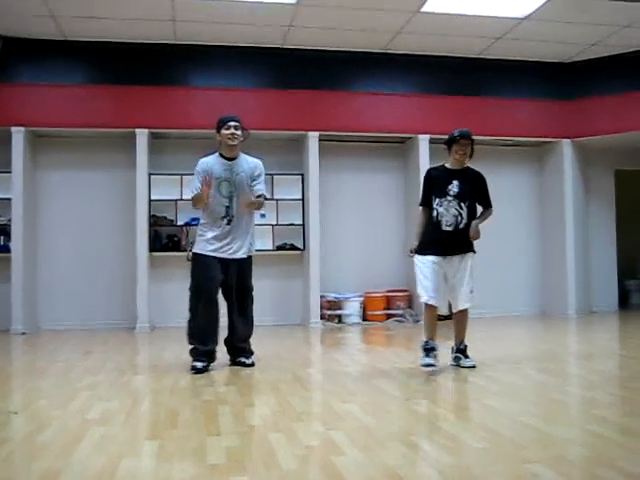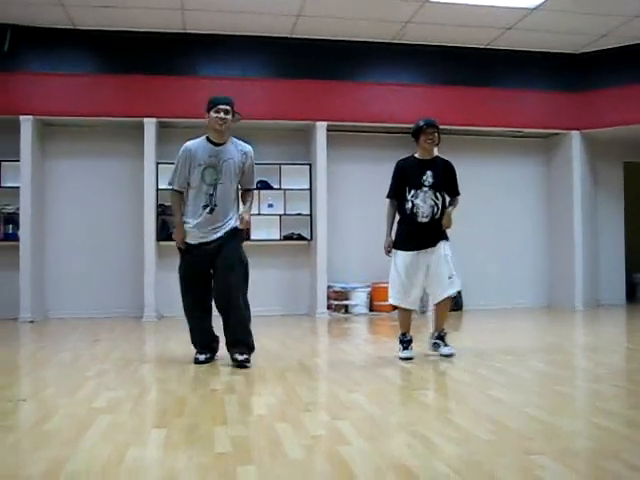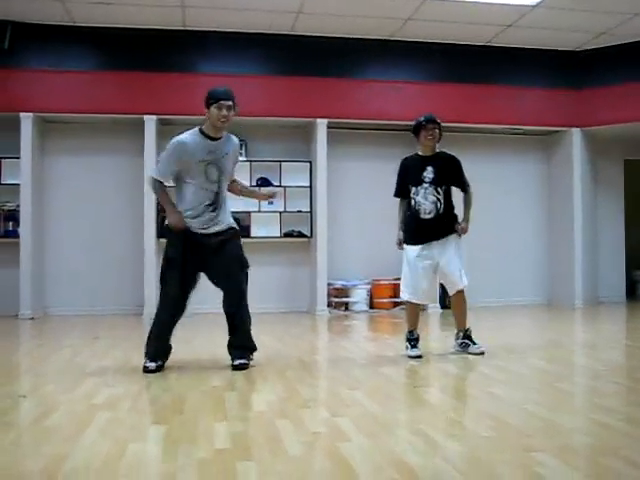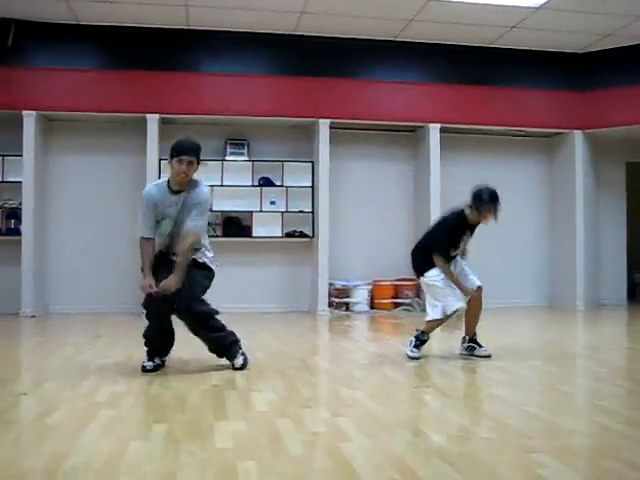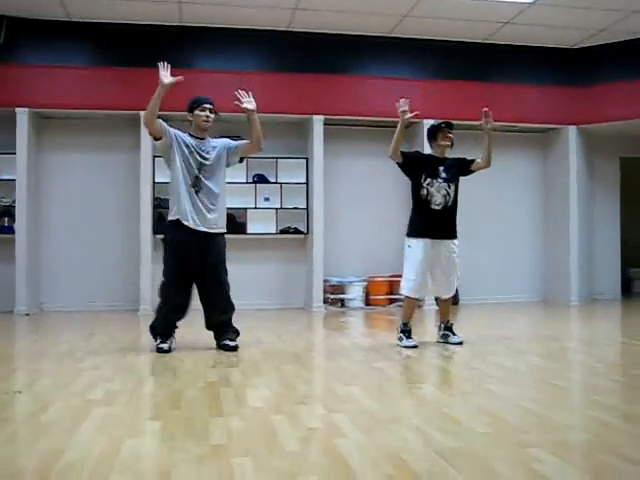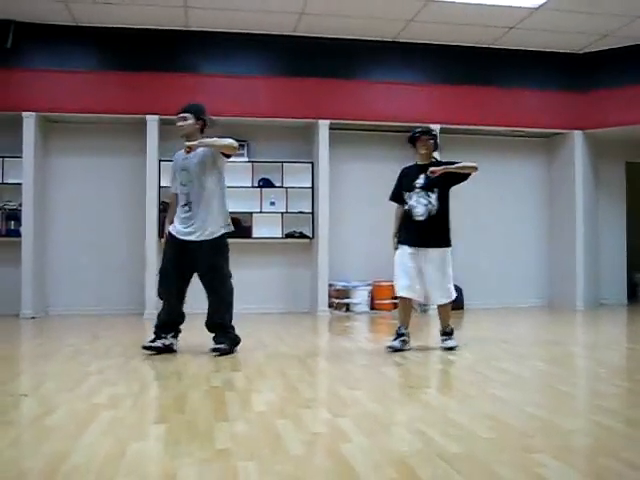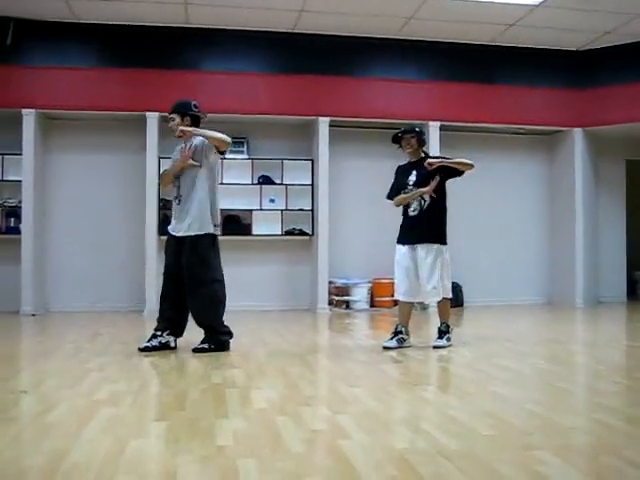
dt=0.7s
person 1, frame 1
left shoulder: (254, 165)
right shoulder: (205, 164)
left elbow: (259, 202)
right elbow: (197, 203)
left wrist: (251, 201)
right wrist: (204, 193)
left hip: (241, 247)
right hip: (208, 246)
left knee: (241, 302)
right knee: (204, 299)
left ankle: (240, 350)
right ankle: (203, 354)
person 1, frame 2
left shoulder: (244, 152)
right shoulder: (189, 149)
left elbow: (247, 188)
right elbow: (178, 190)
left wrist: (246, 210)
right wrist: (178, 225)
left hip: (228, 231)
right hip: (194, 235)
left knee: (232, 290)
right knee: (195, 295)
left ankle: (240, 348)
right ankle: (205, 346)
person 1, frame 3
left shoulder: (232, 145)
right shoulder: (182, 144)
right elbow: (159, 181)
left wrist: (256, 194)
right wrist: (171, 212)
left hip: (222, 231)
right hip: (185, 230)
left knee: (235, 290)
right knee: (173, 292)
left ankle: (241, 350)
right ankle: (157, 351)
person 1, frame 4
left shoulder: (200, 194)
right shoulder: (151, 193)
left elbow: (189, 239)
right elbow: (147, 238)
left wrist: (176, 277)
right wrist: (146, 274)
left hip: (195, 260)
right hip: (163, 258)
left knee: (189, 305)
right knee: (157, 299)
left ankle: (230, 346)
right ankle: (157, 352)
person 1, frame 5
left shoulder: (223, 147)
right shoulder: (176, 139)
left elbow: (255, 146)
right elbow: (149, 122)
left wrist: (252, 114)
right wrist: (163, 88)
left hip: (213, 227)
right hip: (181, 224)
left knee: (216, 284)
right knee: (175, 283)
left ankle: (224, 333)
right ankle: (163, 333)
person 1, frame 6
left shoulder: (211, 150)
right shoulder: (178, 158)
left elbow: (234, 146)
left wrist: (201, 143)
right wrist: (168, 222)
left hip: (211, 232)
right hip: (179, 234)
left knee: (218, 287)
right knee: (170, 286)
left ankle: (225, 336)
right ankle: (166, 334)
person 1, frame 7
left shoulder: (207, 146)
right shoulder: (180, 149)
left elbow: (225, 141)
right elbow: (165, 180)
left wrist: (190, 132)
right wrist: (178, 165)
left hip: (201, 229)
right hip: (177, 229)
left knee: (205, 284)
right knee: (173, 282)
left ankle: (217, 335)
right ankle: (166, 332)
person 2, frame 1
left shoulder: (476, 178)
right shoulder: (432, 175)
left elbow: (488, 209)
right elbow: (425, 210)
left wrist: (476, 222)
right wrist: (418, 240)
left hip: (461, 249)
right hip: (431, 248)
left knee: (462, 302)
right knee: (430, 298)
left ankle: (459, 350)
right ankle: (430, 348)
person 2, frame 2
left shoulder: (445, 167)
right shoulder: (403, 166)
left elbow: (454, 197)
right elbow: (393, 202)
left wrist: (449, 211)
right wrist: (388, 234)
left hip: (437, 239)
right hip: (407, 240)
left knee: (446, 290)
right knee: (404, 294)
left ankle: (438, 336)
right ankle: (405, 341)
person 2, frame 3
left shoulder: (450, 161)
right shoulder: (407, 164)
left elbow: (466, 191)
right elbow: (403, 200)
left wrist: (465, 220)
right wrist: (400, 231)
left hip: (446, 235)
right hip: (416, 238)
left knee: (458, 287)
right knee: (413, 292)
left ankle: (463, 337)
right ankle: (412, 338)
person 2, frame 4
left shoulder: (473, 217)
right shoulder: (452, 223)
right elbow: (439, 260)
left wrist: (462, 249)
right wrist: (462, 288)
left hip: (449, 259)
right hip: (427, 262)
left knee: (476, 291)
right knee: (450, 305)
left ankle: (469, 342)
right ankle: (419, 338)
person 2, frame 5
left shoulder: (455, 165)
right shoulder: (418, 160)
left elbow: (486, 163)
right elbow: (393, 154)
left wrist: (488, 132)
right wrist: (402, 123)
left hip: (447, 236)
right hip: (420, 235)
left knee: (446, 286)
right knee: (413, 285)
left ankle: (445, 329)
right ankle: (404, 331)
person 2, frame 6
left shoulder: (444, 169)
right shoulder: (406, 173)
left elbow: (473, 168)
right elbow: (400, 206)
left wrist: (444, 169)
right wrist: (395, 234)
left hip: (437, 241)
right hip: (408, 241)
left knee: (442, 290)
right knee: (405, 289)
left ankle: (446, 332)
right ankle: (402, 334)
person 2, frame 7
left shoulder: (436, 163)
right shoulder: (401, 170)
left elbow: (469, 165)
right elbow: (396, 201)
left wrist: (441, 162)
right wrist: (422, 191)
left hip: (433, 236)
right hip: (407, 236)
left knee: (439, 285)
right knee: (405, 287)
left ankle: (445, 331)
right ankle: (402, 333)
